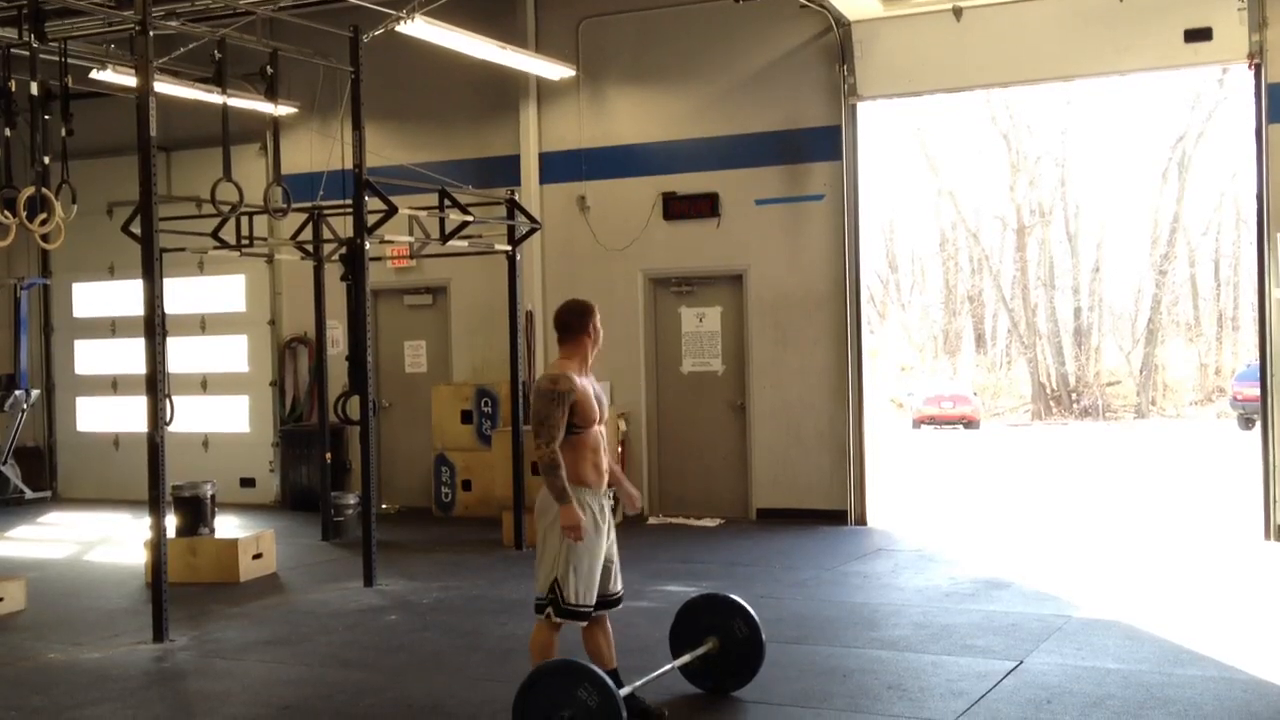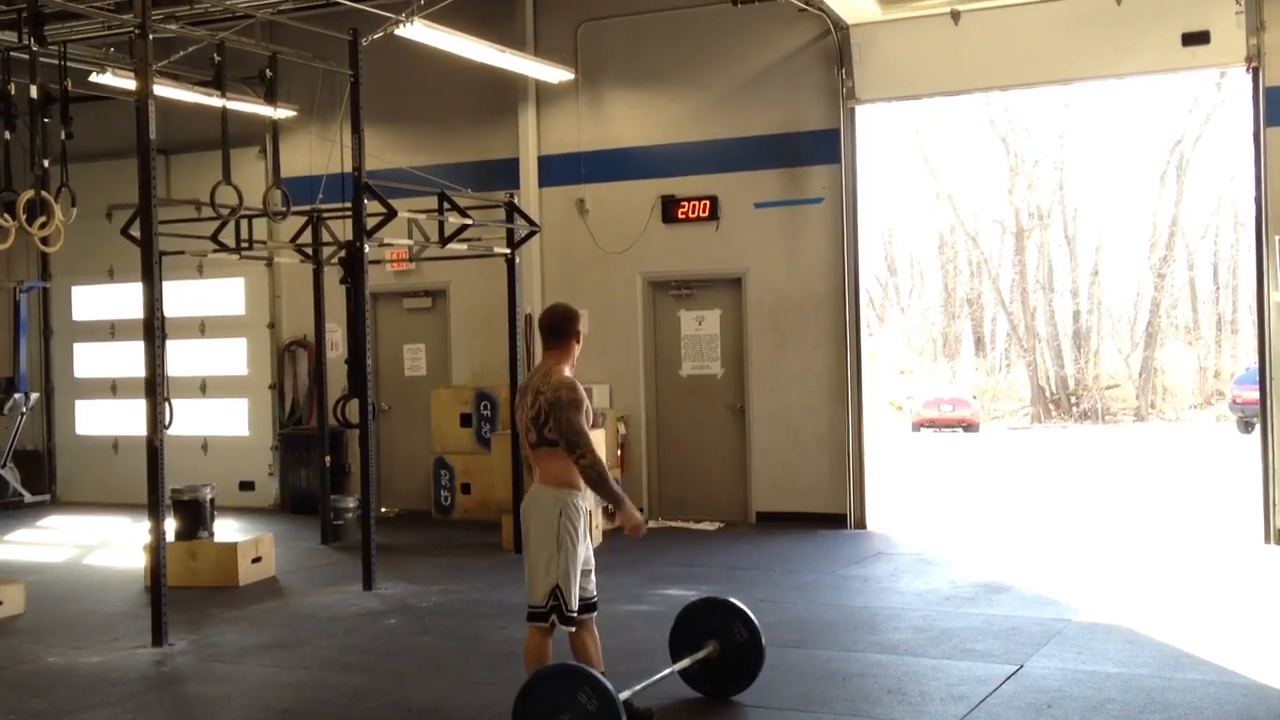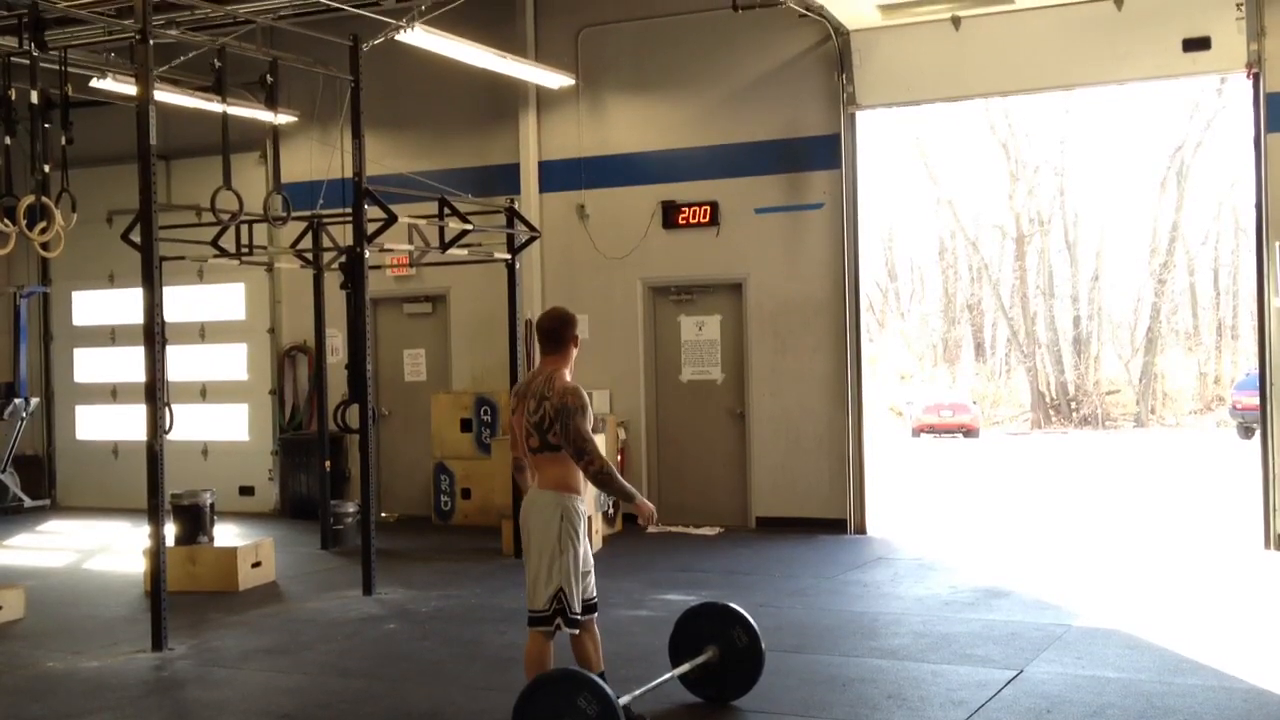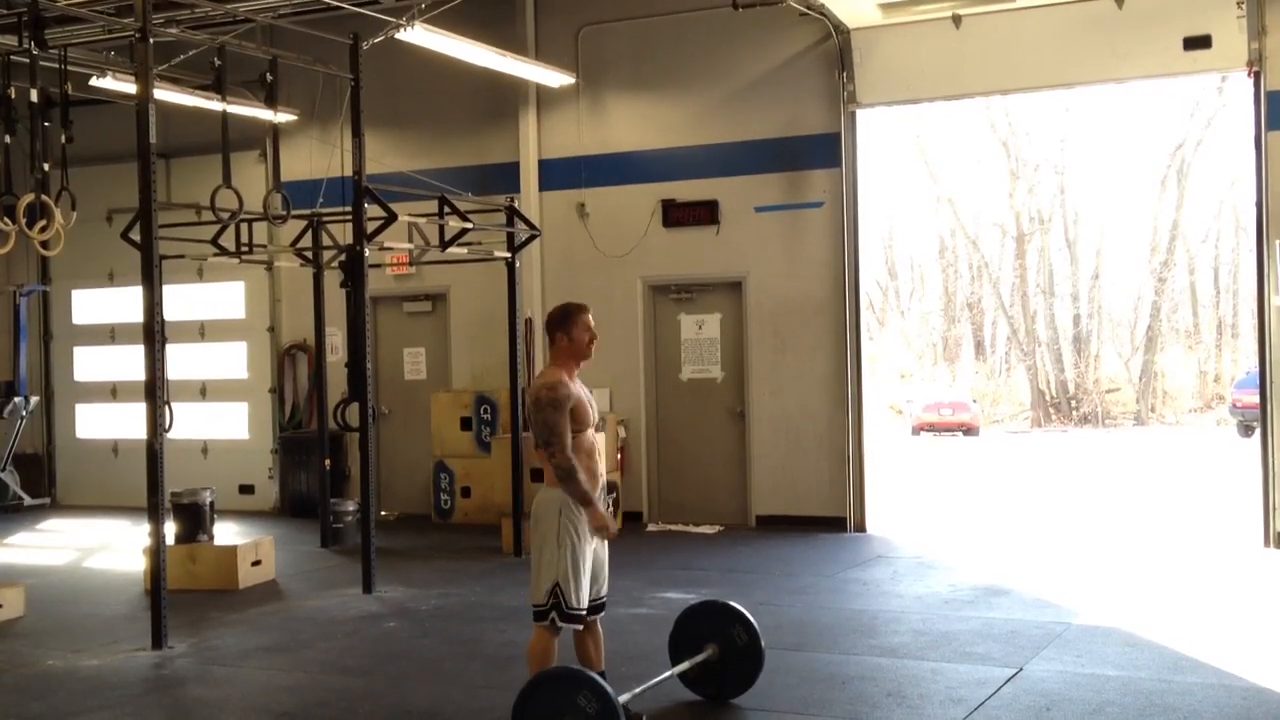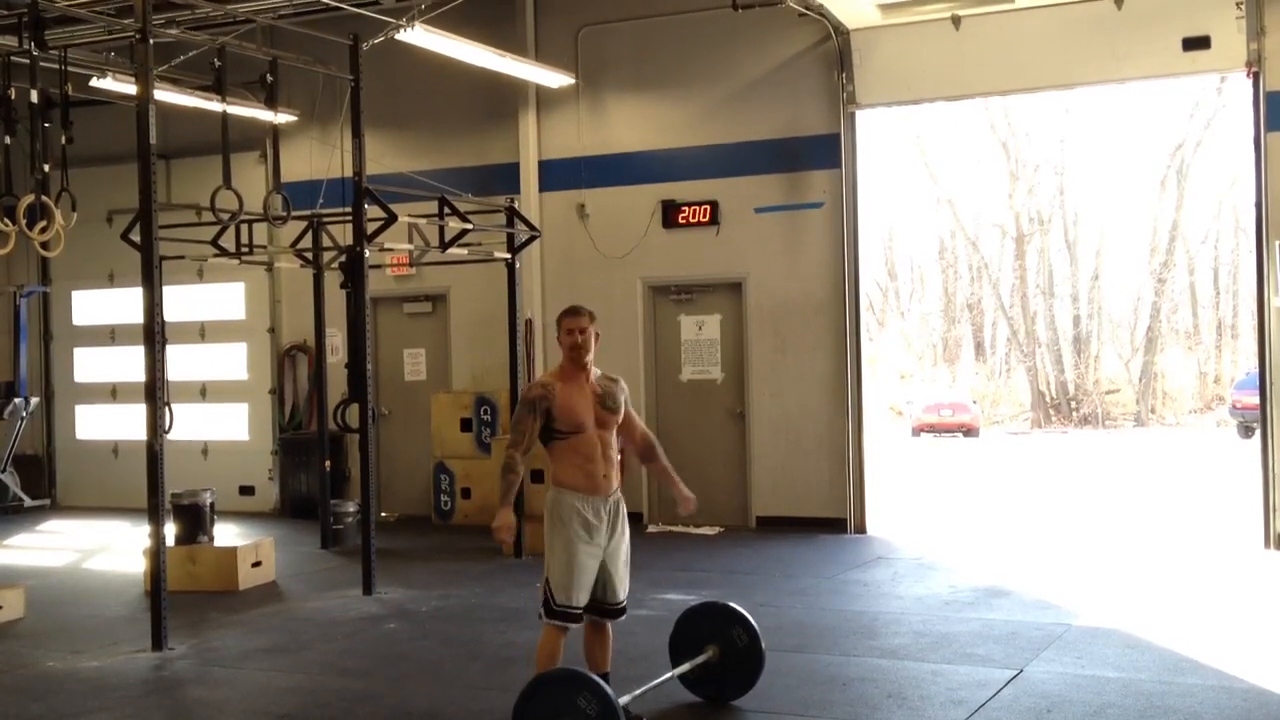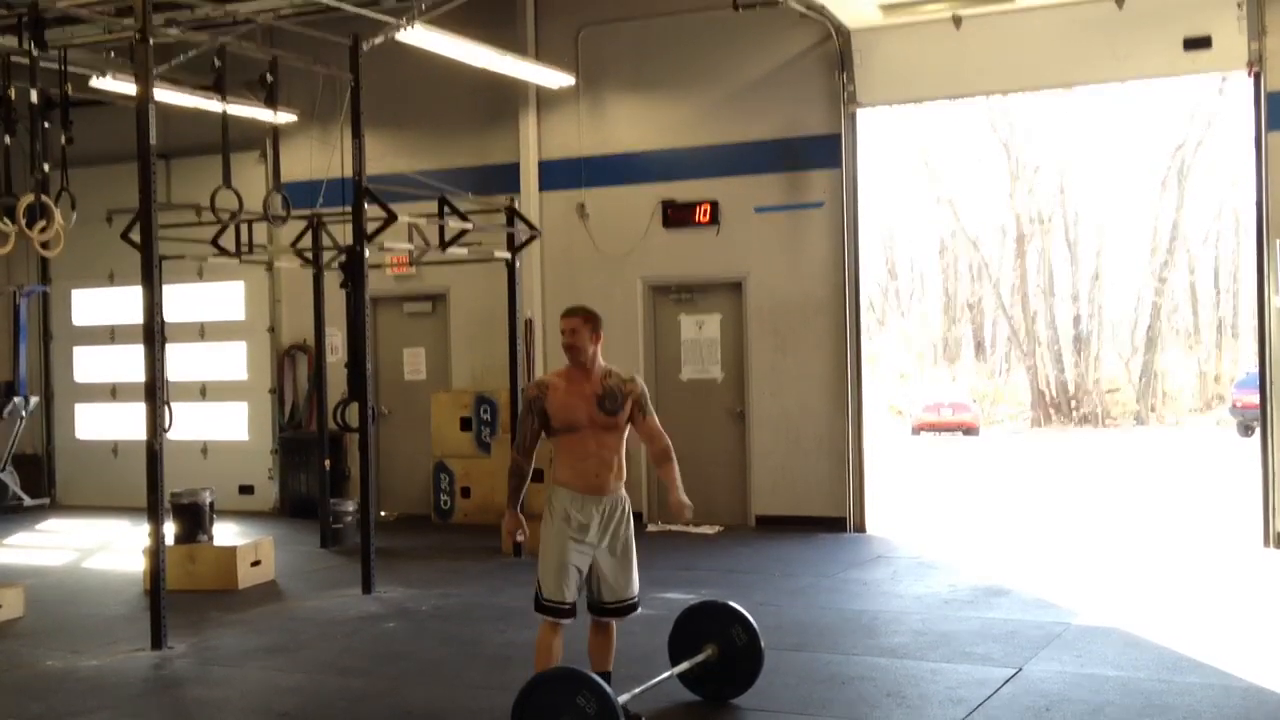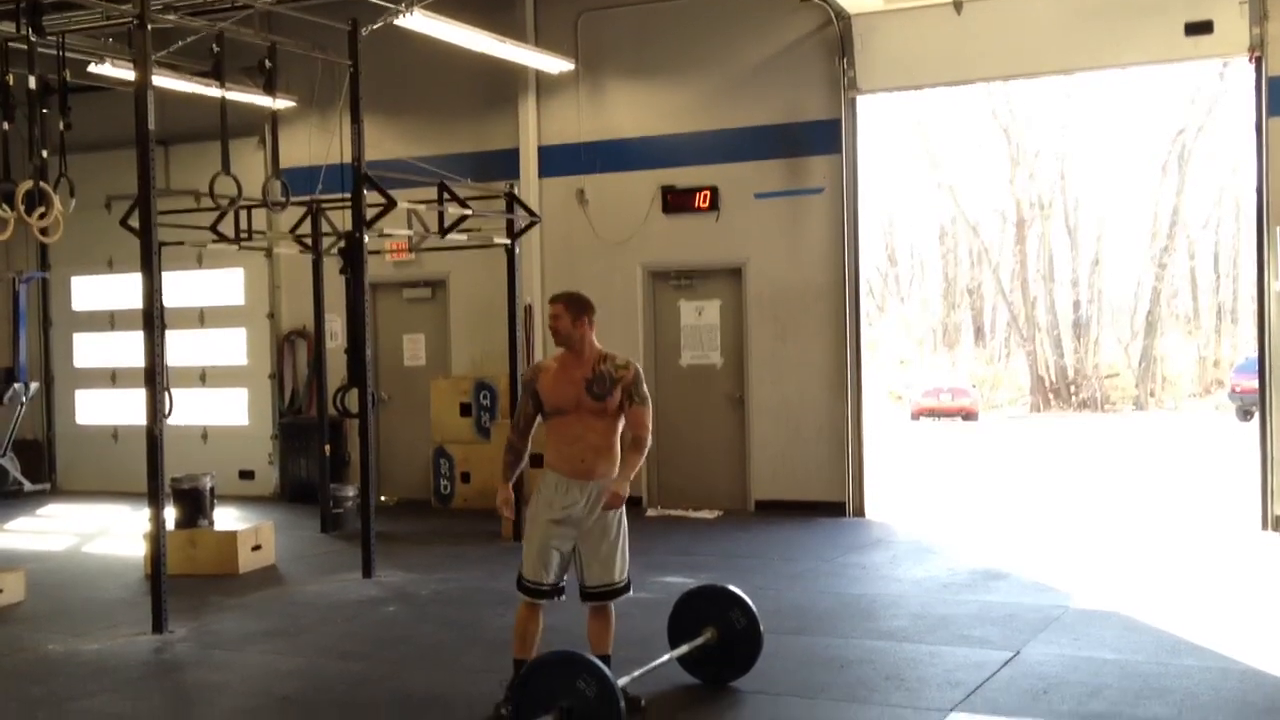
dt=0.3s
person 1, frame 1
left shoulder: (586, 379)
right shoulder: (557, 382)
right elbow: (547, 449)
left wrist: (622, 484)
right wrist: (566, 505)
left hip: (597, 501)
right hip: (574, 504)
left knee: (599, 607)
right knee: (556, 611)
person 1, frame 2
left shoulder: (534, 382)
right shoulder: (563, 388)
right elbow: (584, 457)
right wrist: (623, 507)
left hip: (562, 502)
right hip: (558, 505)
left knee: (582, 610)
right knee: (546, 616)
person 1, frame 3
left shoulder: (525, 388)
right shoulder: (567, 393)
left elbow: (519, 456)
right elbow: (590, 461)
left wrist: (531, 495)
right wrist: (636, 499)
left hip: (546, 502)
right hip: (559, 508)
left knee: (583, 613)
right knee: (547, 620)
person 1, frame 4
left shoulder: (575, 383)
right shoulder: (551, 388)
right elbow: (559, 456)
right wrist: (592, 507)
left hip: (587, 506)
right hip: (565, 510)
left knee: (590, 611)
right knee: (554, 617)
person 1, frame 5
left shoulder: (614, 386)
right shoulder: (542, 392)
left elbow: (642, 440)
right elbow: (516, 452)
left wrist: (677, 486)
right wrist: (506, 507)
left hip: (613, 507)
right hip: (571, 508)
left knee: (604, 613)
right knee: (560, 617)
person 1, frame 6
left shoulder: (628, 387)
right shoulder: (543, 391)
left elbow: (659, 443)
right elbow: (522, 452)
left wrist: (677, 490)
right wrist: (511, 509)
left hip: (614, 507)
right hip: (566, 508)
left knee: (608, 612)
right knee: (554, 613)
person 1, frame 7
left shoulder: (624, 372)
right shoulder: (539, 374)
left elbow: (640, 435)
right elbow: (520, 433)
left wrist: (624, 480)
right wrist: (506, 483)
left hip: (603, 493)
right hip: (554, 491)
left knee: (602, 596)
right knee: (534, 593)
right ankle: (518, 684)
